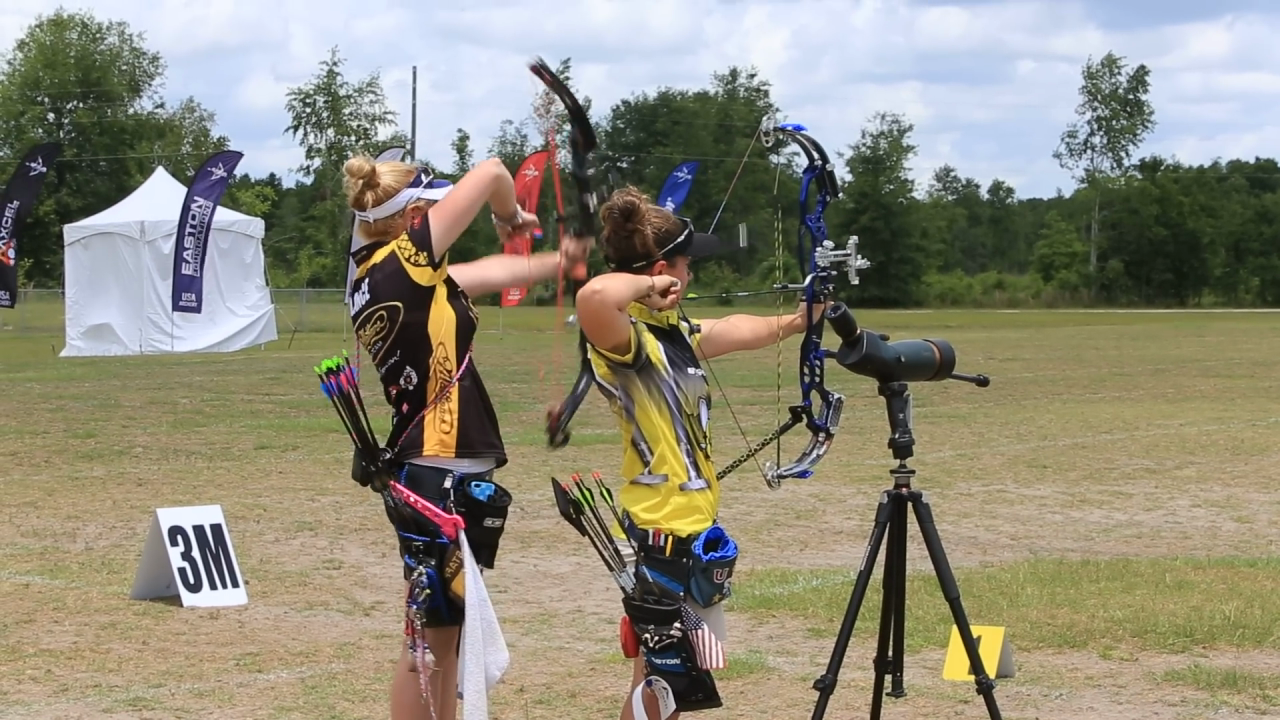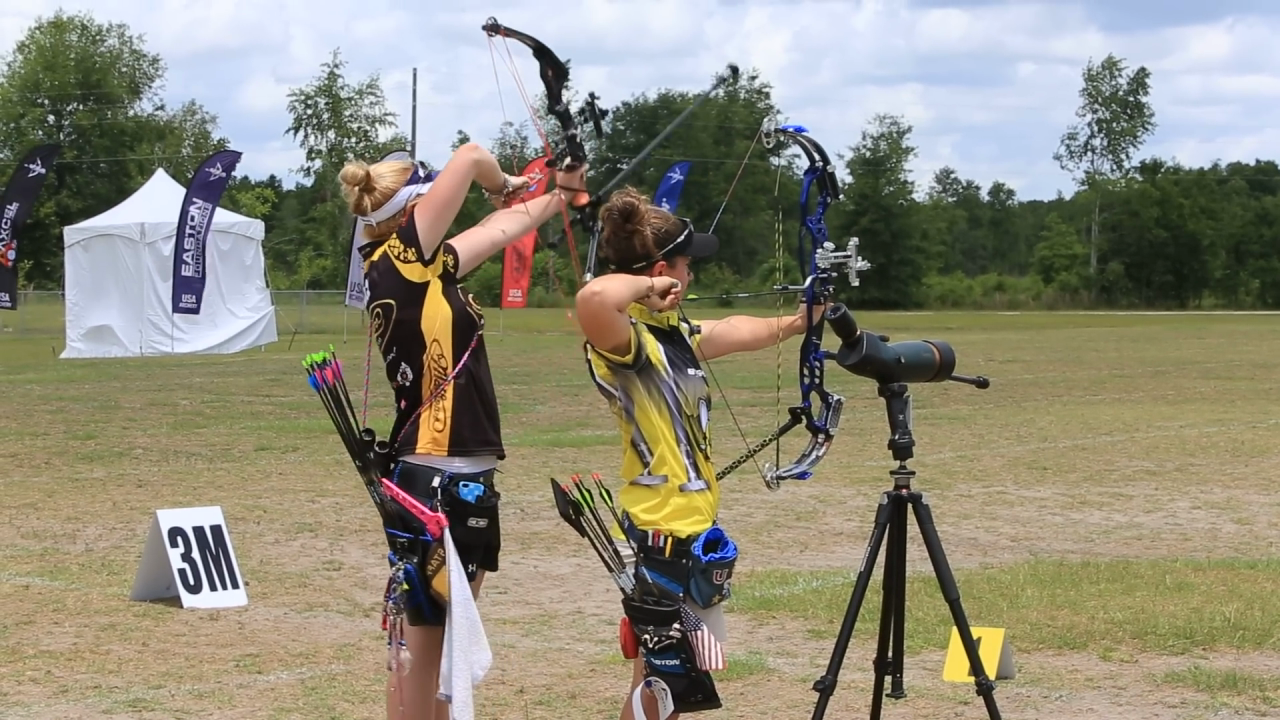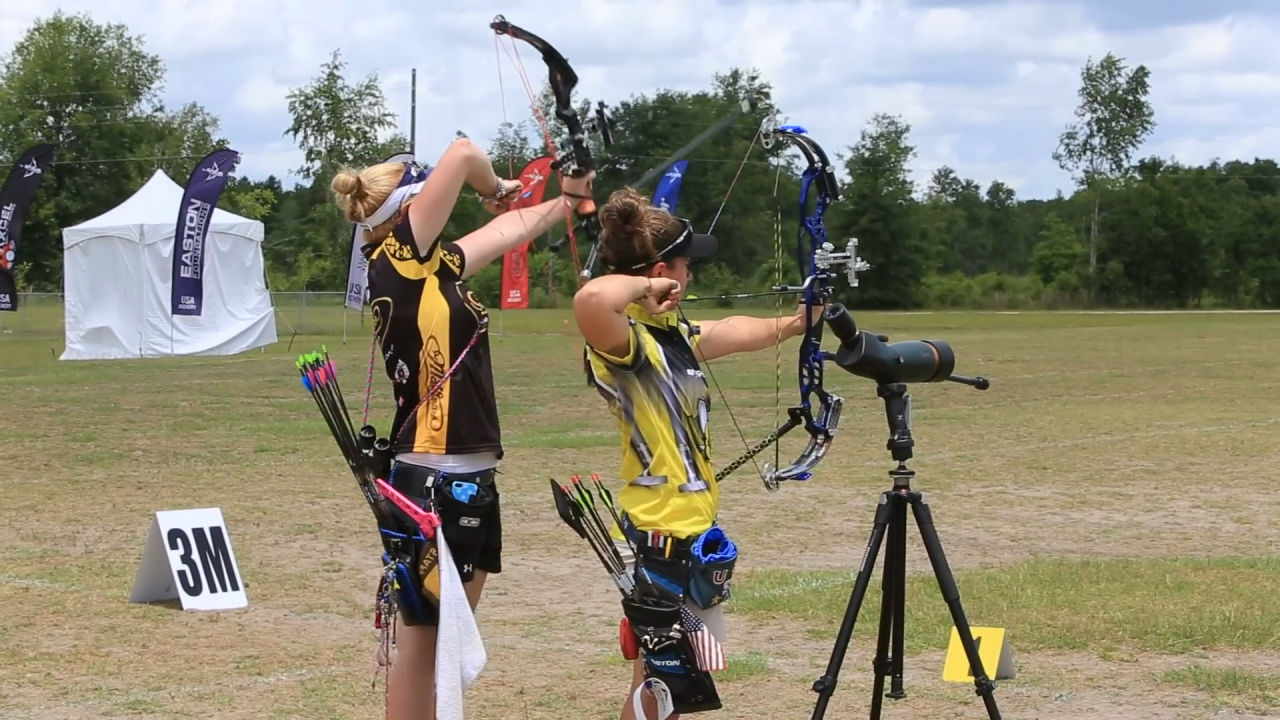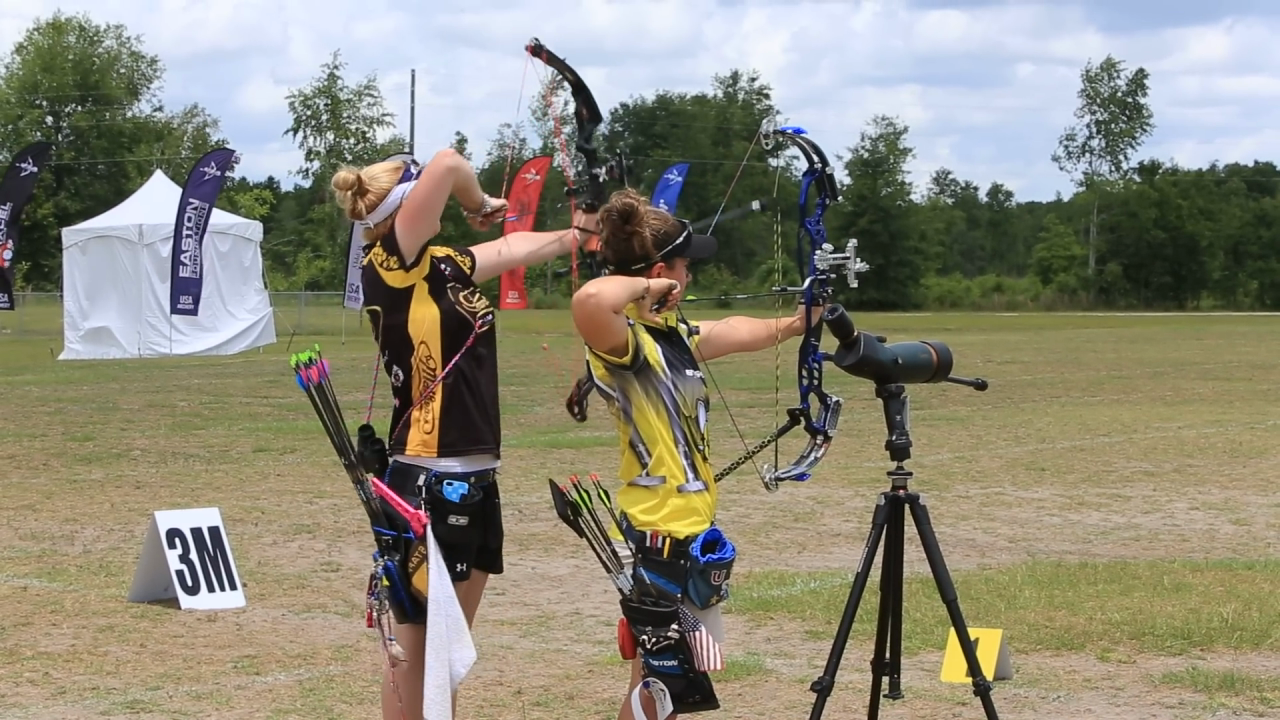
dt=0.3s
person 1, frame 1
left shoulder: (382, 280)
right shoulder: (400, 264)
left elbow: (481, 273)
right elbow: (489, 173)
left wrist: (557, 261)
right wrist: (513, 218)
left hip: (434, 475)
right hip: (439, 479)
left knee: (448, 636)
right knee: (427, 642)
person 1, frame 2
left shoulder: (422, 266)
right shoulder: (398, 262)
left elbow: (495, 231)
right elbow: (469, 157)
left wrist: (559, 196)
right wrist: (503, 186)
left hip: (462, 476)
right hip: (436, 481)
left knee: (449, 636)
right knee: (423, 641)
person 1, frame 3
left shoulder: (432, 265)
right shoulder: (397, 260)
left elbow: (504, 232)
right elbow: (462, 153)
left wrist: (564, 203)
right wrist: (495, 187)
left hip: (468, 477)
right hip: (433, 481)
right knee: (419, 639)
person 1, frame 4
left shoulder: (442, 264)
right shoulder: (390, 265)
left elbow: (512, 249)
right elbow: (445, 164)
left wrist: (573, 235)
right wrist: (479, 203)
left hip: (474, 478)
right hip: (430, 482)
right knee: (416, 645)
person 2, frame 1
left shoulder: (673, 330)
right shoulder: (625, 338)
left elbow: (734, 330)
right elbow: (593, 296)
left wrist: (792, 323)
right wrist: (646, 285)
left hip: (690, 533)
right hip: (661, 538)
person 2, frame 2
left shoulder: (672, 330)
right shoulder: (626, 339)
left elbow: (734, 331)
right elbow: (592, 297)
left wrist: (792, 323)
right wrist: (646, 287)
left hip: (690, 533)
right hip: (660, 538)
person 2, frame 3
left shoulder: (672, 332)
right shoulder: (625, 340)
left elbow: (733, 332)
right elbow: (589, 298)
left wrist: (792, 325)
right wrist: (643, 287)
left hip: (689, 534)
right hip: (660, 539)
person 2, frame 4
left shoulder: (672, 332)
right shoulder: (624, 340)
left elbow: (733, 332)
right elbow: (588, 299)
left wrist: (790, 326)
right wrist: (642, 287)
left hip: (688, 534)
right hip: (658, 540)
